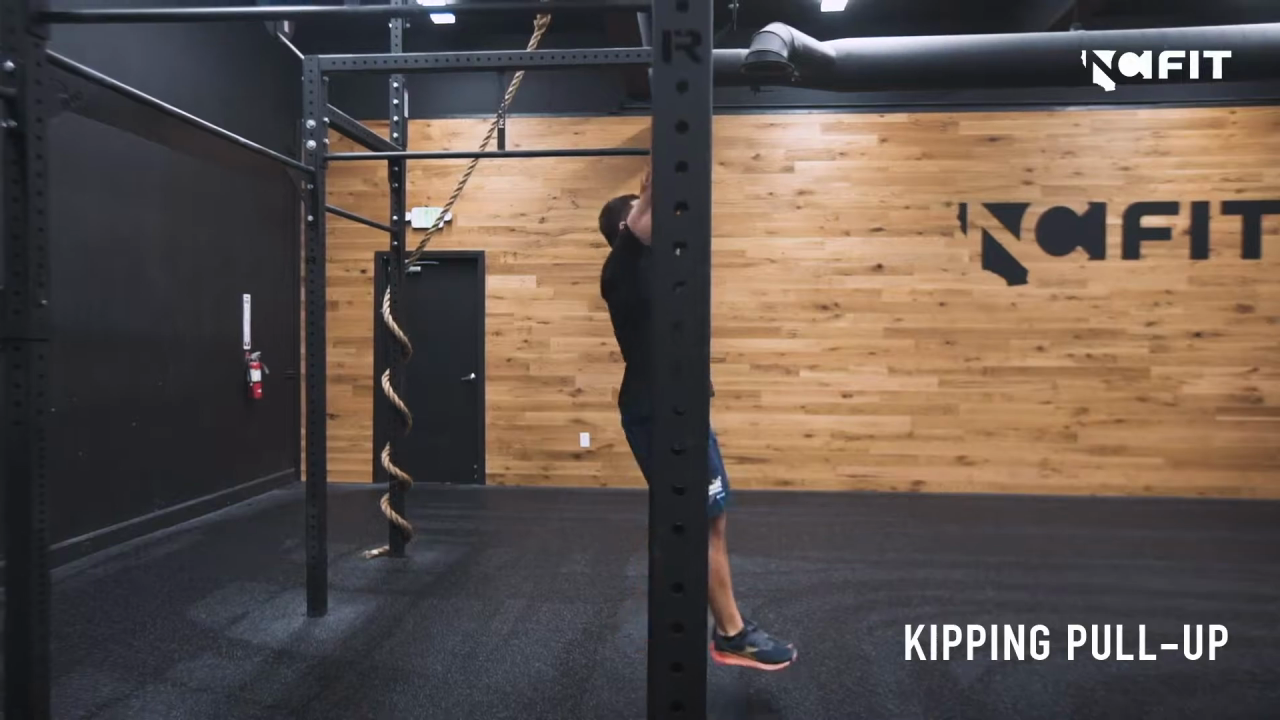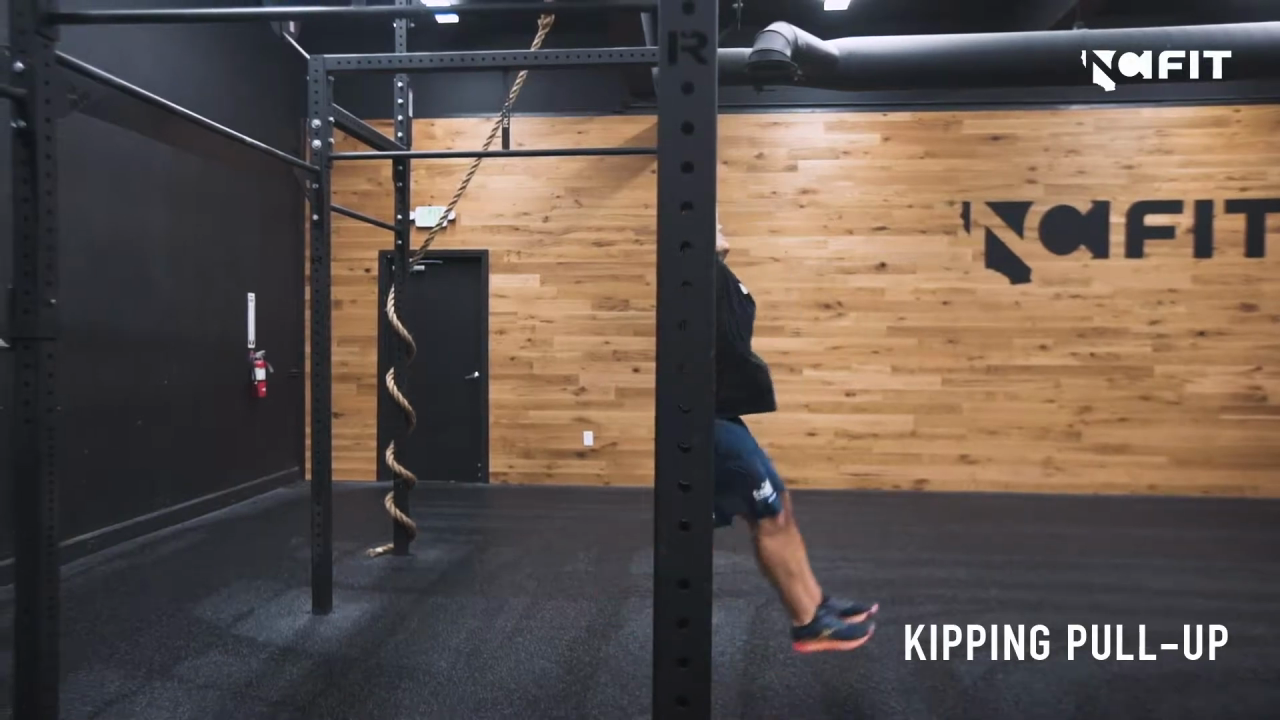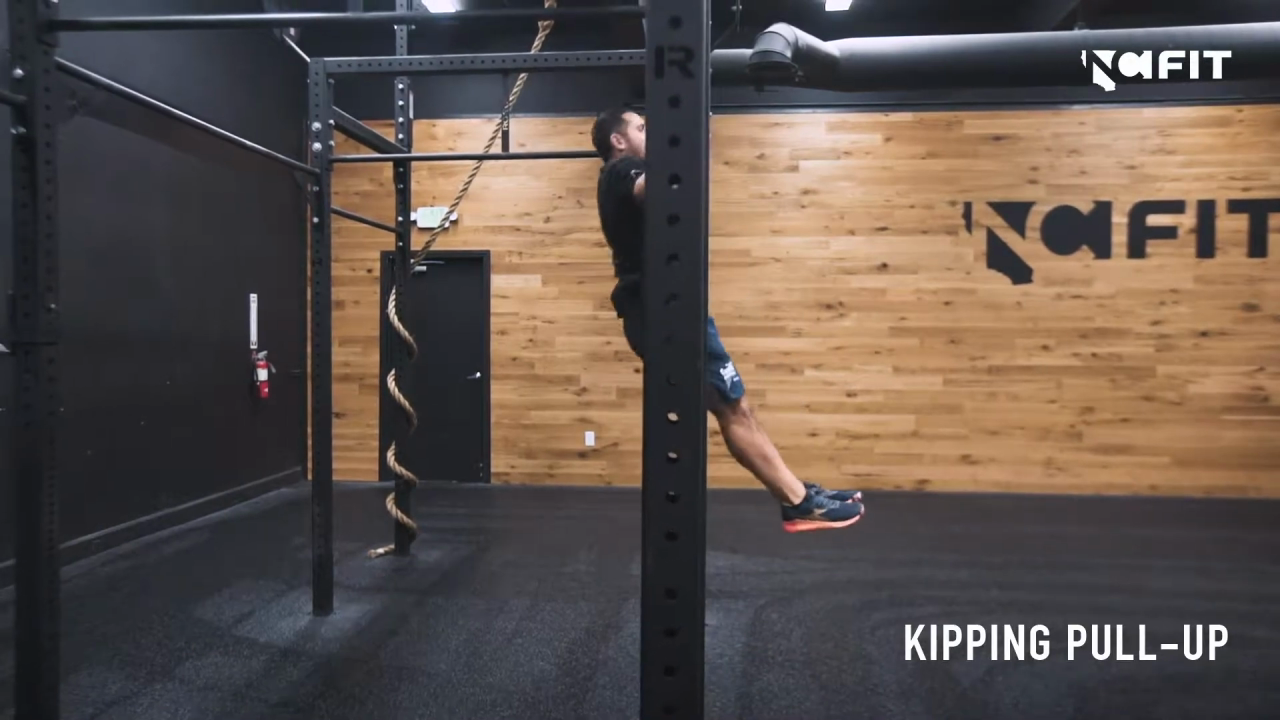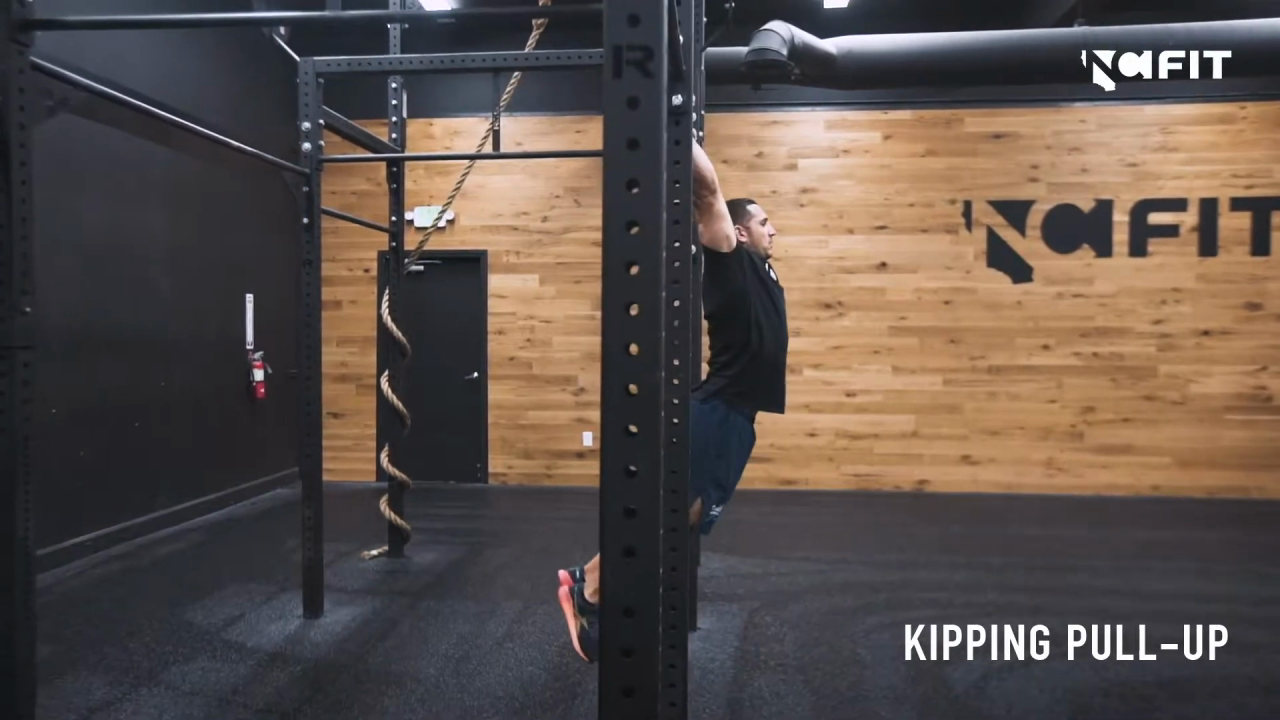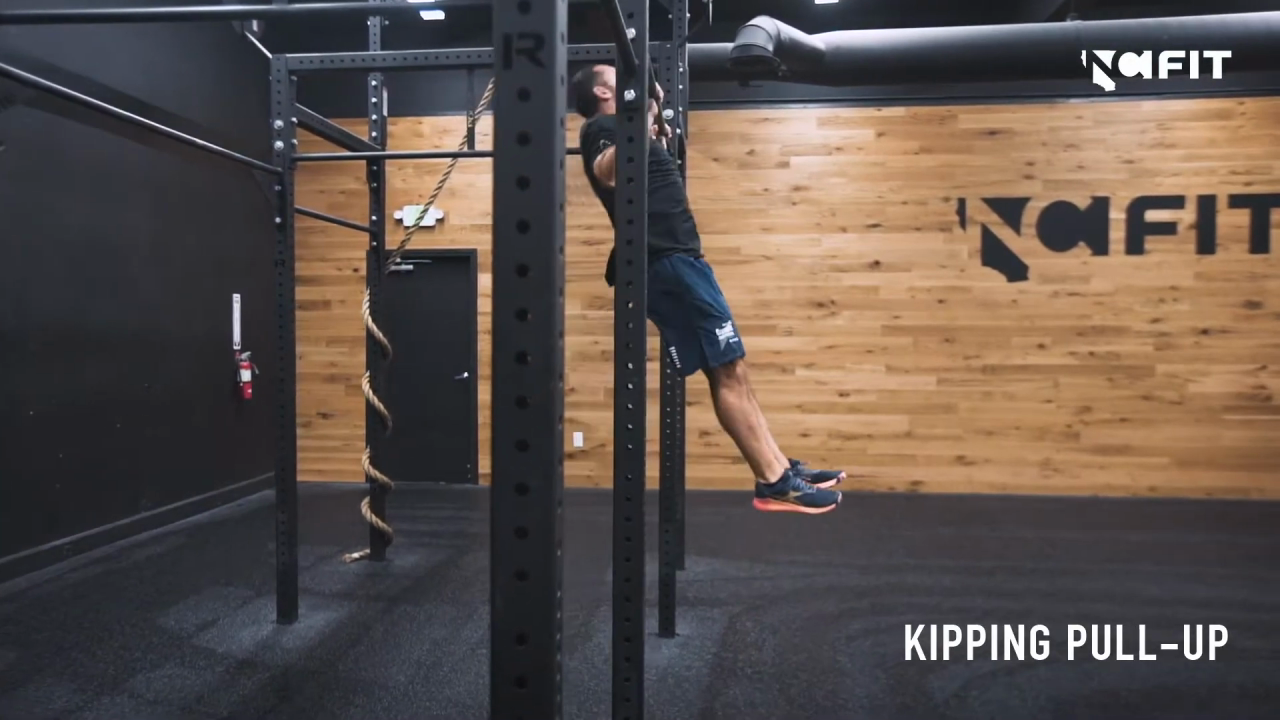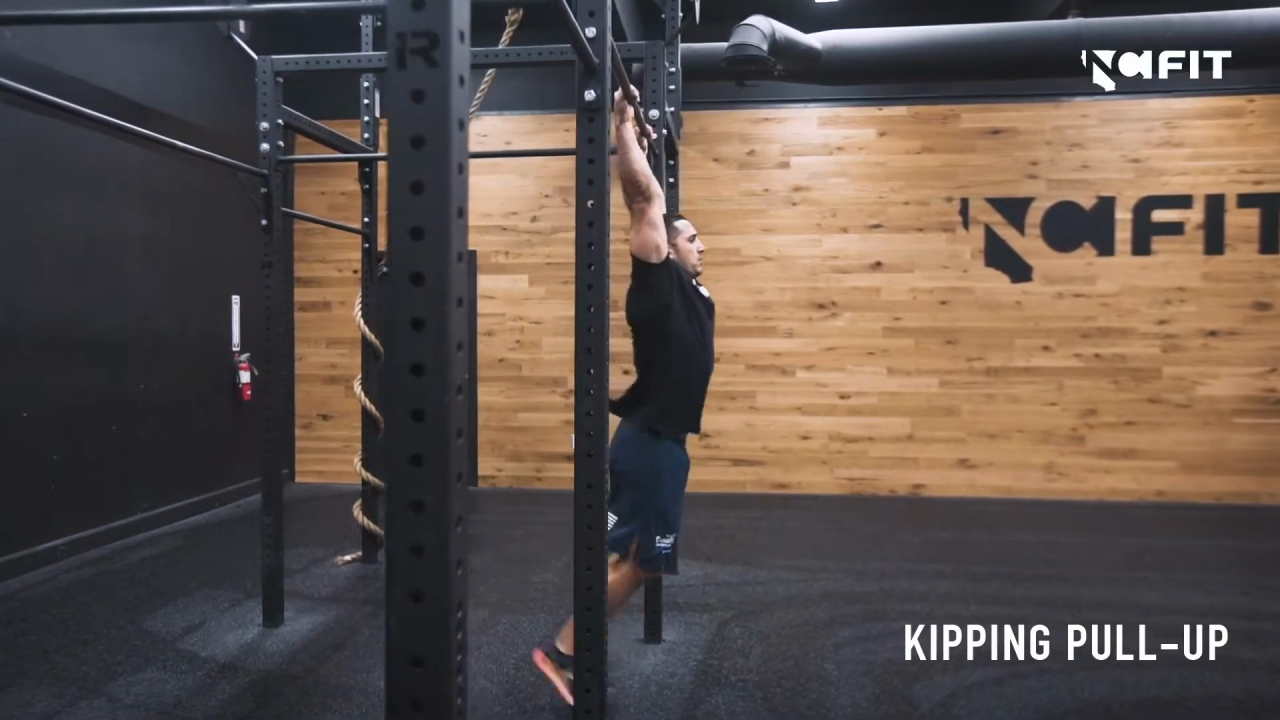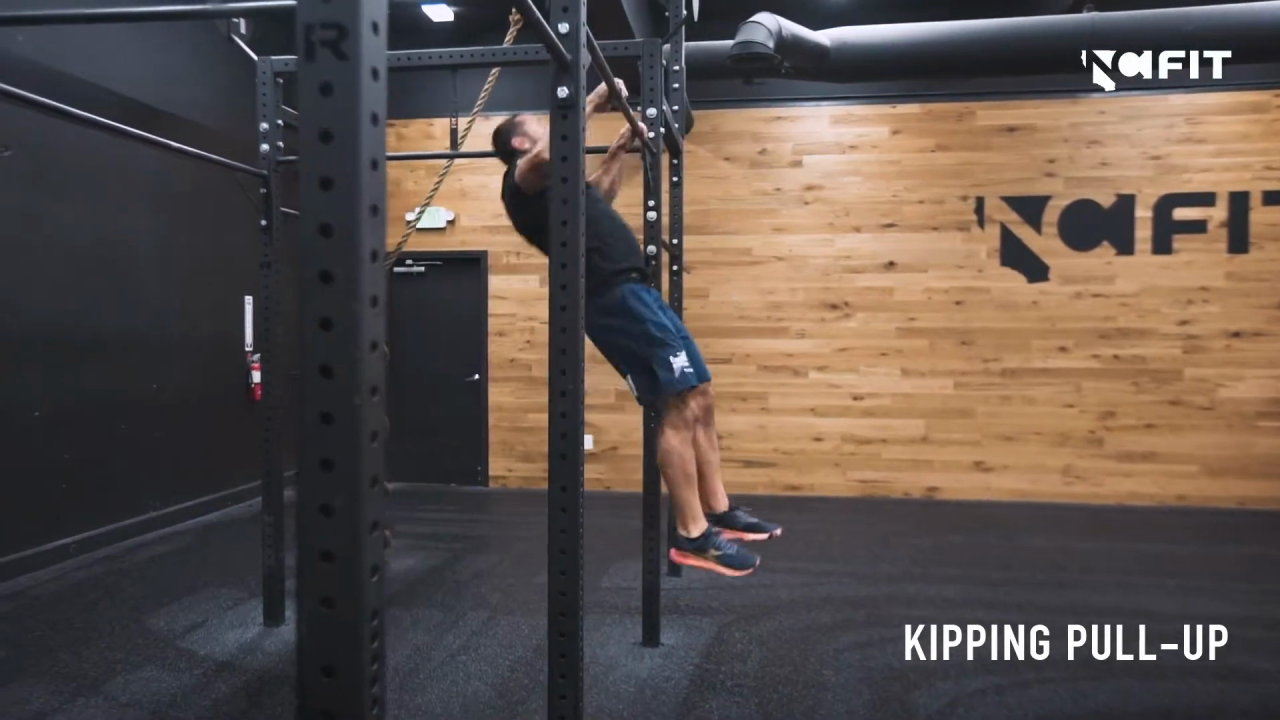
dt=0.7s
person 1, frame 1
left shoulder: (650, 265)
right shoulder: (626, 265)
right elbow: (652, 197)
right hip: (658, 409)
left knee: (707, 518)
right knee: (706, 520)
left ankle: (705, 628)
right ankle: (733, 633)
person 1, frame 2
left shoulder: (717, 282)
left hip: (715, 418)
right hip: (706, 422)
left knee: (777, 509)
right knee: (772, 514)
left ankle: (814, 603)
right ankle: (808, 623)
person 1, frame 3
left shoulder: (629, 177)
right shoulder: (620, 175)
left knee: (733, 405)
right knee: (733, 406)
left ankle: (800, 494)
right ankle: (798, 502)
person 1, frame 4
left shoulder: (756, 270)
right shoulder: (732, 262)
right elbow: (707, 189)
right wrist: (686, 142)
left hip: (734, 414)
right hip: (720, 408)
left knee: (695, 517)
left ankle: (590, 583)
right ankle: (586, 589)
person 1, frame 5
left shoulder: (617, 134)
right shoulder: (604, 128)
right elbow: (610, 171)
left wrist: (651, 126)
right wrist: (644, 116)
left hip: (675, 260)
right hip: (670, 260)
left knee: (730, 371)
right knee: (729, 372)
left ankle: (783, 470)
right ankle: (774, 481)
person 1, frame 6
left shoulder: (684, 288)
right shoulder: (658, 282)
left elbow: (651, 200)
right elbow: (642, 201)
left wrist: (639, 142)
right wrist: (622, 128)
left hip: (662, 436)
right hip: (649, 439)
left knee: (642, 555)
right knee: (629, 556)
left ankle: (565, 643)
right ankle: (562, 651)
person 1, frame 7
right shoulder: (527, 184)
left elbow: (597, 191)
right elbow: (550, 158)
left wrist: (619, 151)
right wrist: (592, 101)
left hip: (628, 292)
right hip: (618, 294)
left knee: (701, 400)
right knee: (683, 408)
left ankle: (718, 513)
right ankle: (694, 534)
